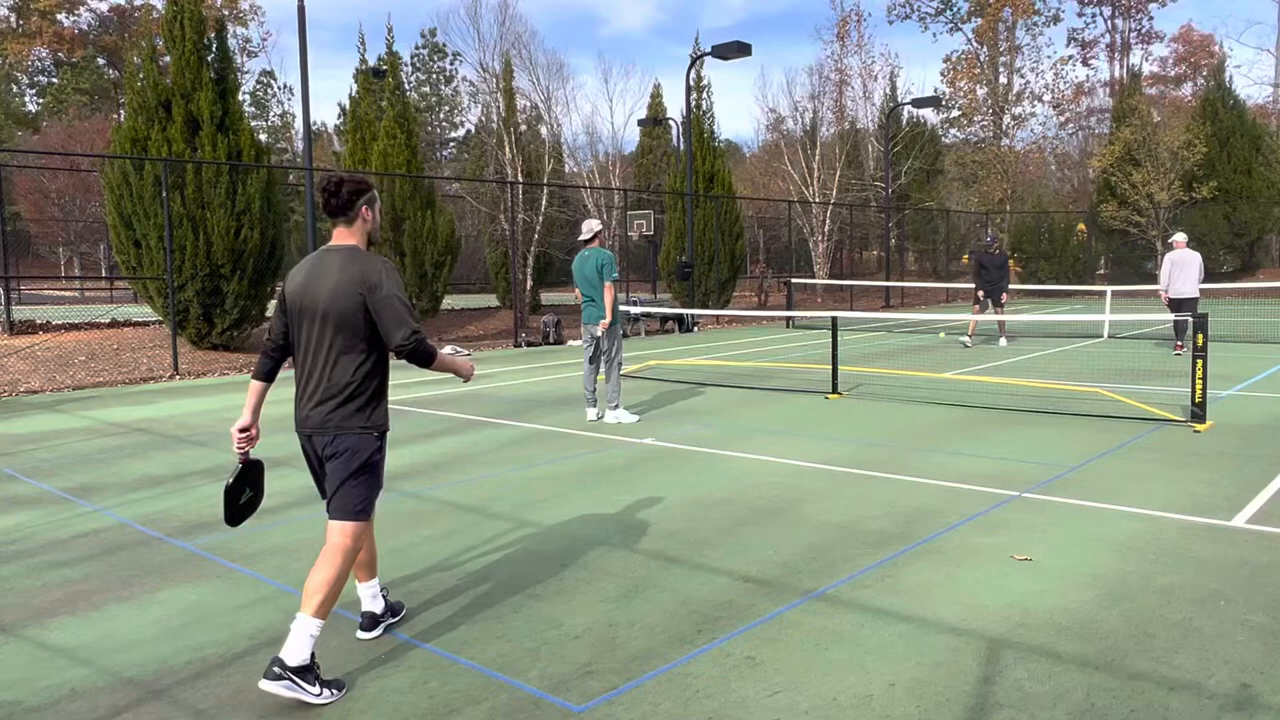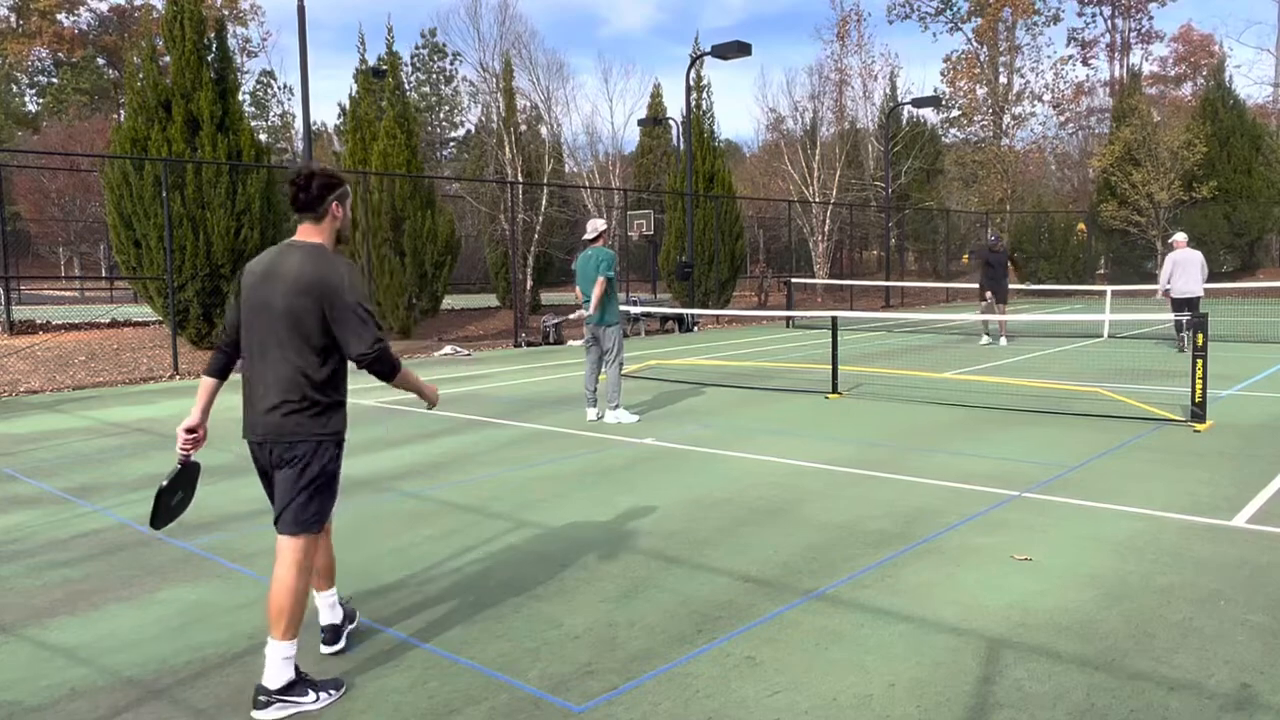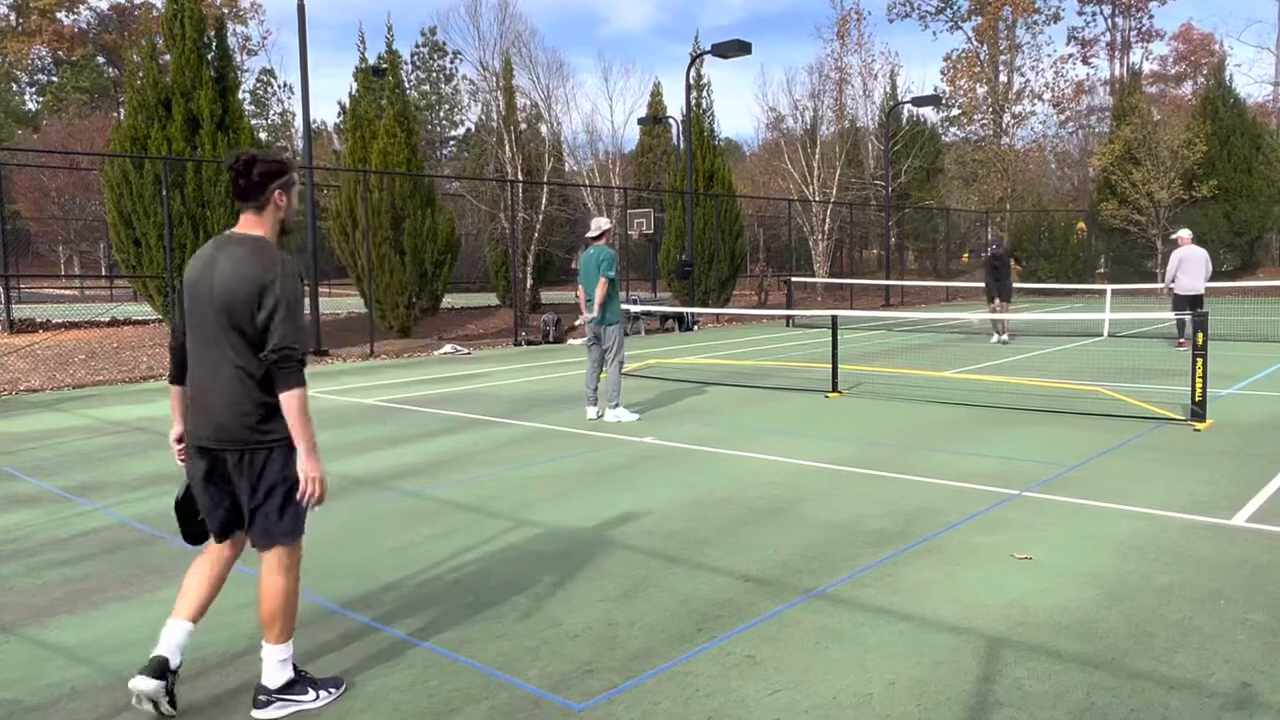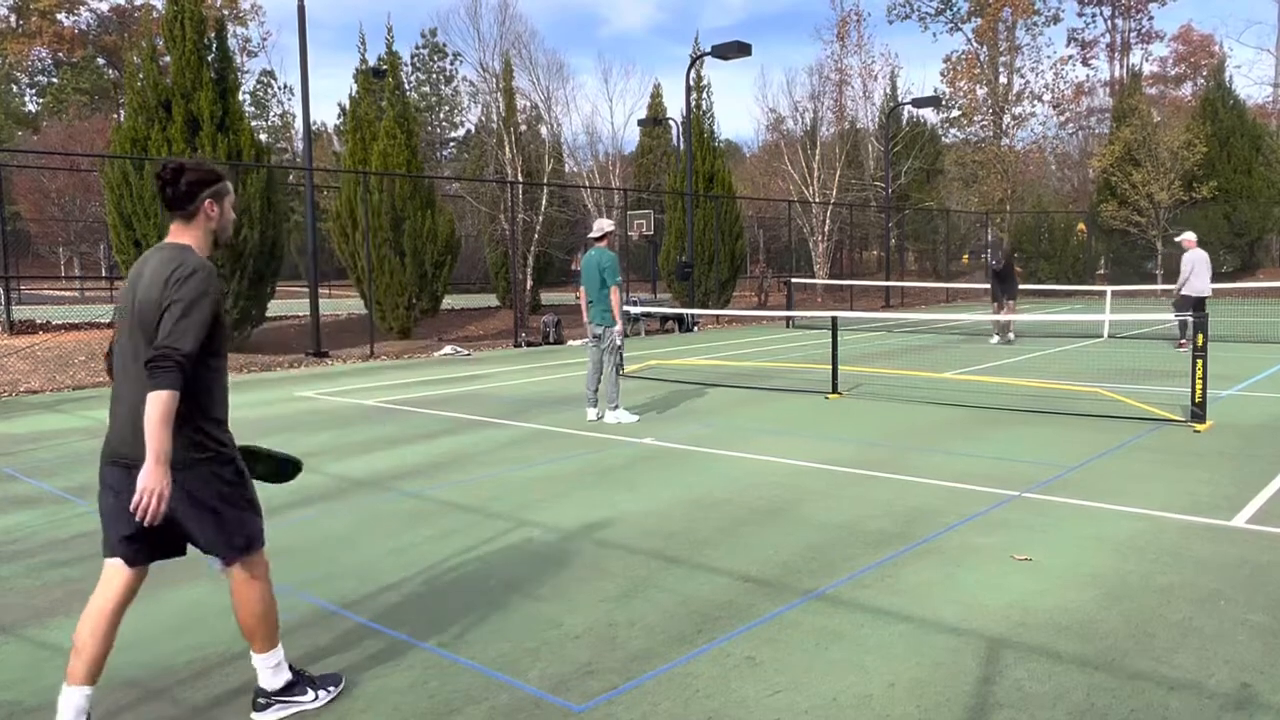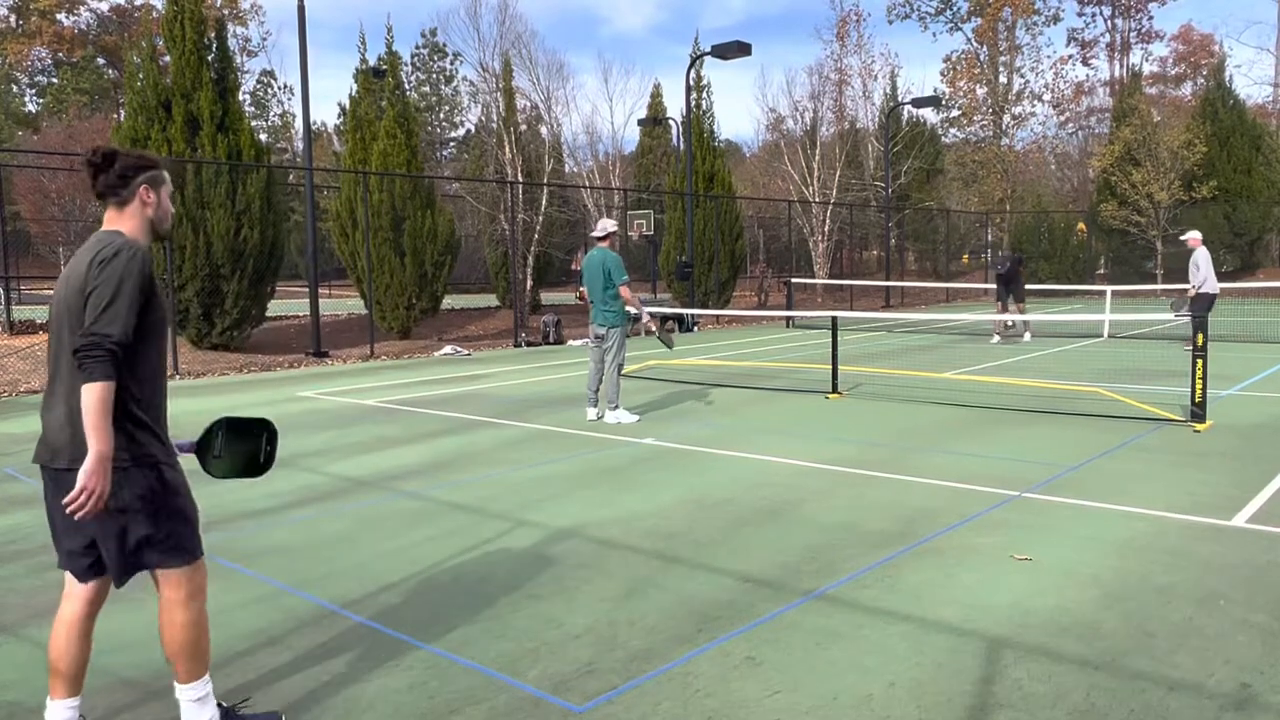
dt=0.2s
person 1, frame 1
left shoulder: (298, 274)
right shoulder: (375, 272)
left elbow: (271, 350)
right elbow: (410, 345)
left wrist: (249, 415)
right wrist: (457, 365)
left hip: (312, 424)
right hip: (354, 426)
left knee: (357, 517)
right knee: (345, 534)
left ankle: (375, 608)
right ankle: (292, 661)
person 1, frame 2
left shoulder: (256, 269)
right shoulder: (337, 273)
left elbow: (225, 348)
right elbow: (372, 355)
left wrist: (198, 415)
right wrist: (422, 387)
left hip: (260, 429)
right hip: (307, 432)
left knee: (306, 532)
right knee: (300, 546)
left ankle: (332, 619)
person 1, frame 3
left shoulder: (201, 260)
right shoulder: (275, 266)
left elbow: (179, 352)
right elbow: (284, 366)
left wrist: (180, 421)
right wrist: (307, 453)
left hip: (204, 435)
right hip: (255, 437)
left knee: (221, 546)
right knee: (280, 553)
left ankle: (160, 662)
person 1, frame 4
left shoulder: (147, 267)
right shoulder: (196, 272)
right elbow: (164, 369)
right wrist: (157, 462)
left hip: (129, 456)
right hip: (187, 456)
left knee: (120, 578)
right knee: (247, 562)
person 1, frame 5
left shoulder: (86, 257)
right shoulder: (128, 257)
right elbow: (97, 358)
right wrist: (98, 452)
left hip: (65, 455)
right hip: (121, 457)
left knee: (83, 590)
right knee: (182, 577)
person 2, frame 1
left shoulder: (577, 260)
right shoulder: (606, 256)
right elbow: (608, 289)
right wrist: (608, 316)
left hip: (588, 320)
right hip: (605, 320)
left knee: (590, 365)
right knee: (612, 365)
left ankle: (591, 409)
right ankle: (613, 410)
person 2, frame 2
left shoulder: (580, 258)
right shoulder: (607, 254)
right elbow: (600, 283)
right wrist: (591, 309)
left hip: (590, 321)
right hip: (608, 319)
left knee: (592, 365)
right knee: (613, 365)
left ankle: (592, 409)
right ankle: (613, 410)
person 2, frame 3
left shoulder: (584, 256)
right shoulder: (608, 253)
left elbow: (581, 289)
right elbow: (602, 284)
right wrist: (596, 311)
left hip: (592, 318)
right hip: (608, 318)
left knee: (593, 363)
right knee: (613, 364)
left ankle: (592, 407)
right ankle: (613, 409)
person 2, frame 4
left shoulder: (586, 258)
right shoulder: (609, 257)
right elbow: (614, 292)
left wrist: (585, 315)
right wrist: (619, 321)
left hip: (592, 320)
right hip: (609, 320)
left knee: (594, 365)
right knee: (611, 366)
left ankle: (592, 408)
right ankle: (612, 410)
person 2, frame 5
left shoulder: (588, 258)
right shoulder: (612, 258)
right elbow: (623, 291)
right wrist: (642, 311)
left hip: (595, 320)
right hip: (612, 320)
left knee: (596, 365)
right knee: (613, 366)
left ankle: (592, 408)
right ankle: (612, 410)
